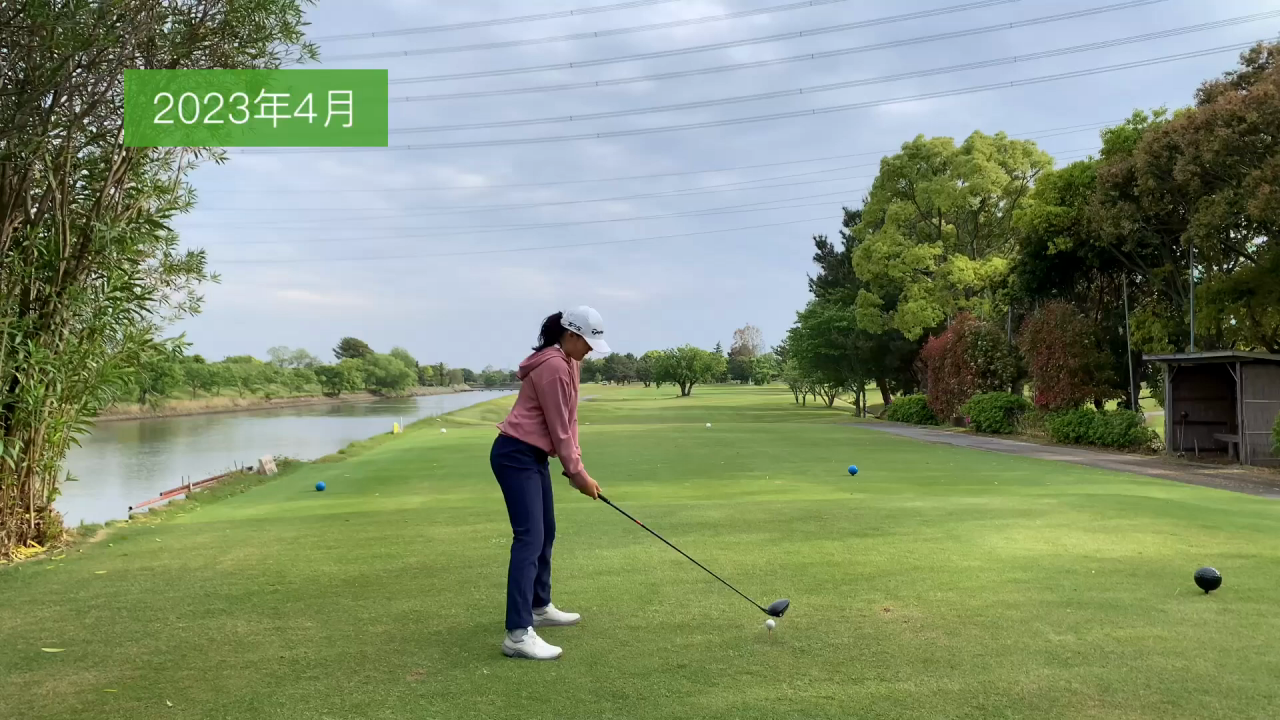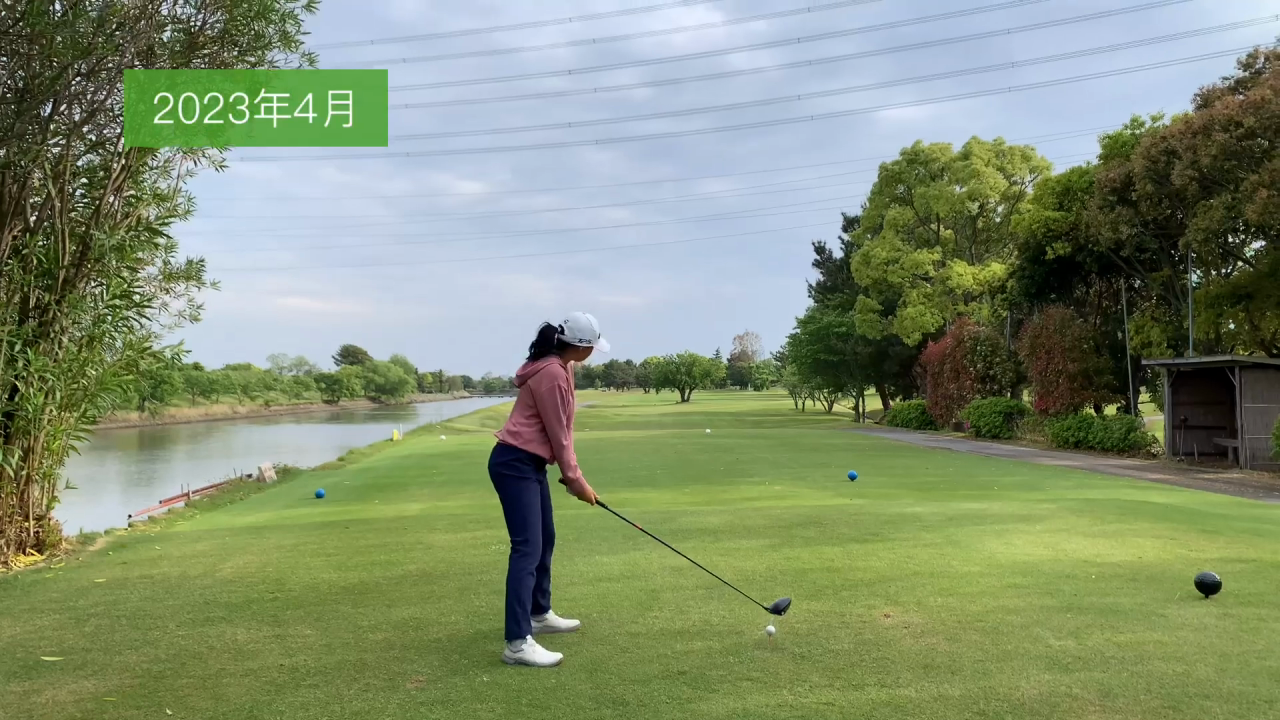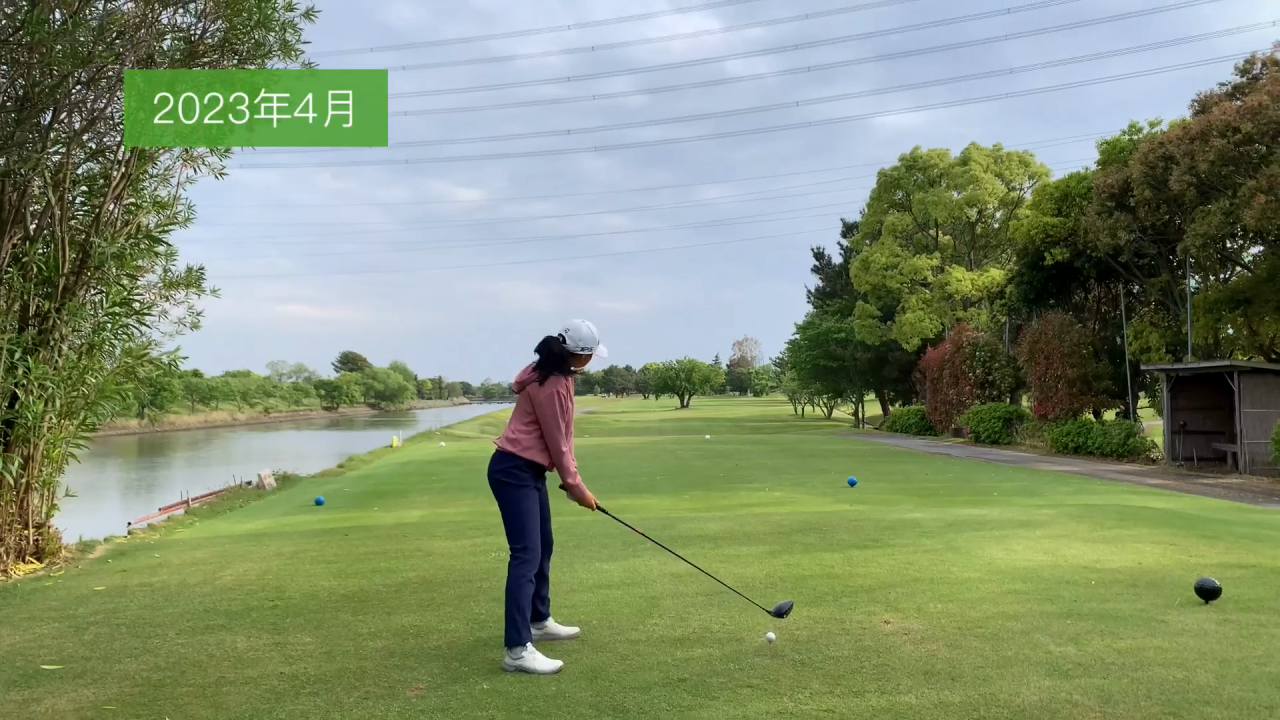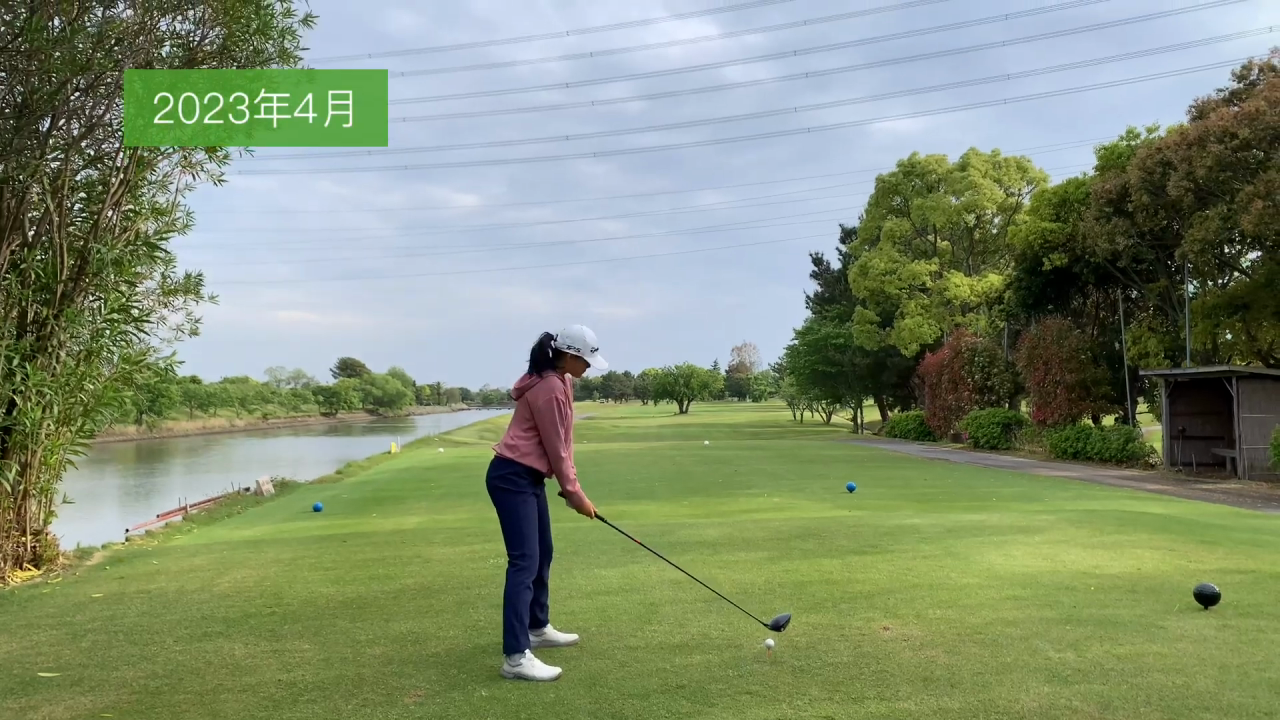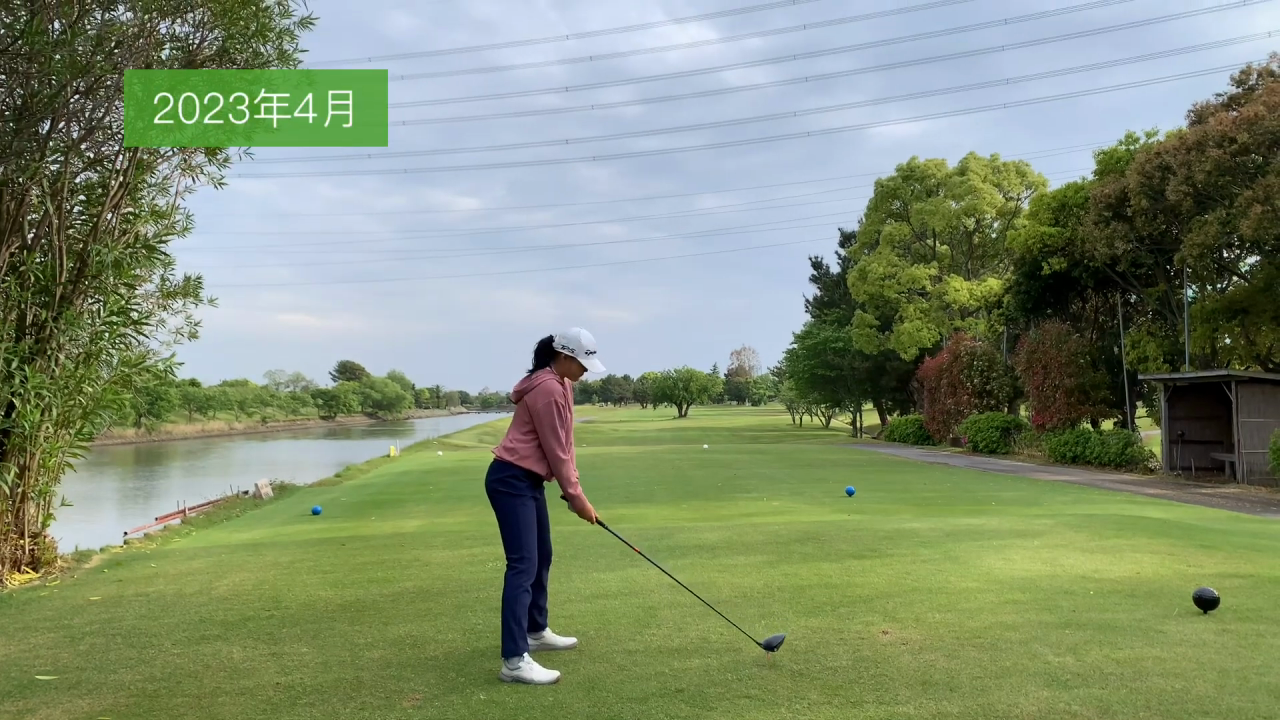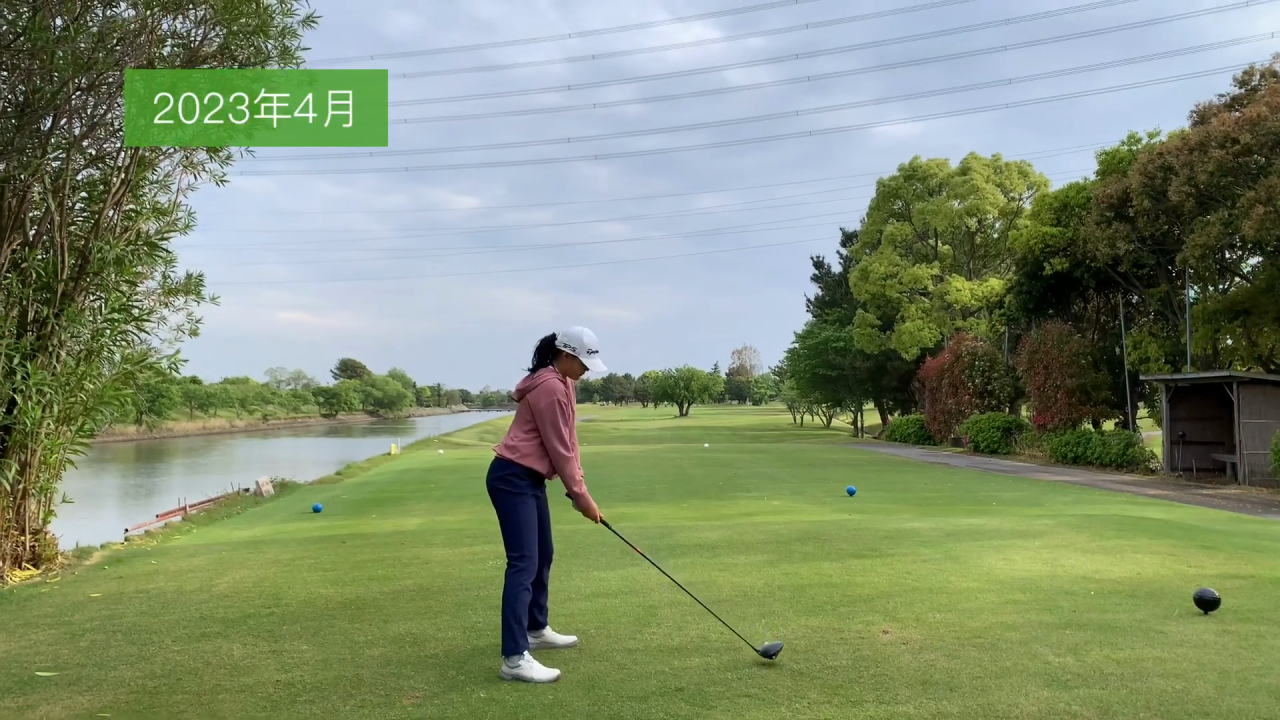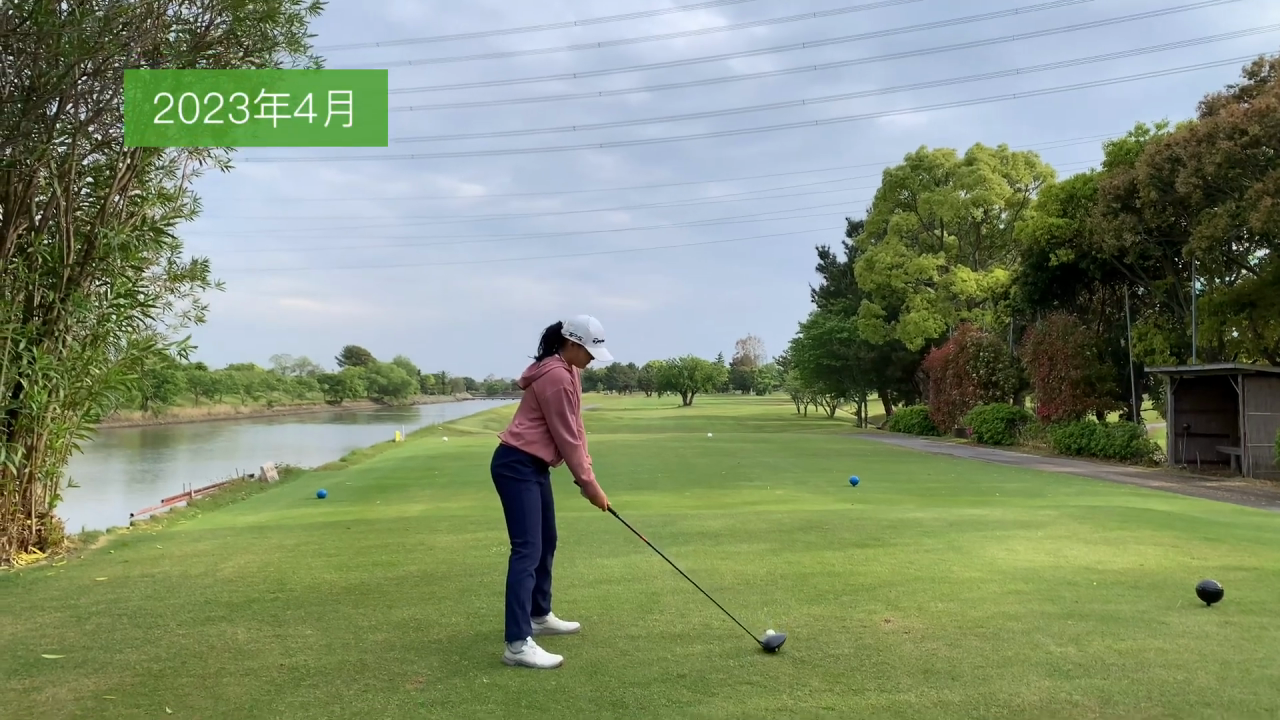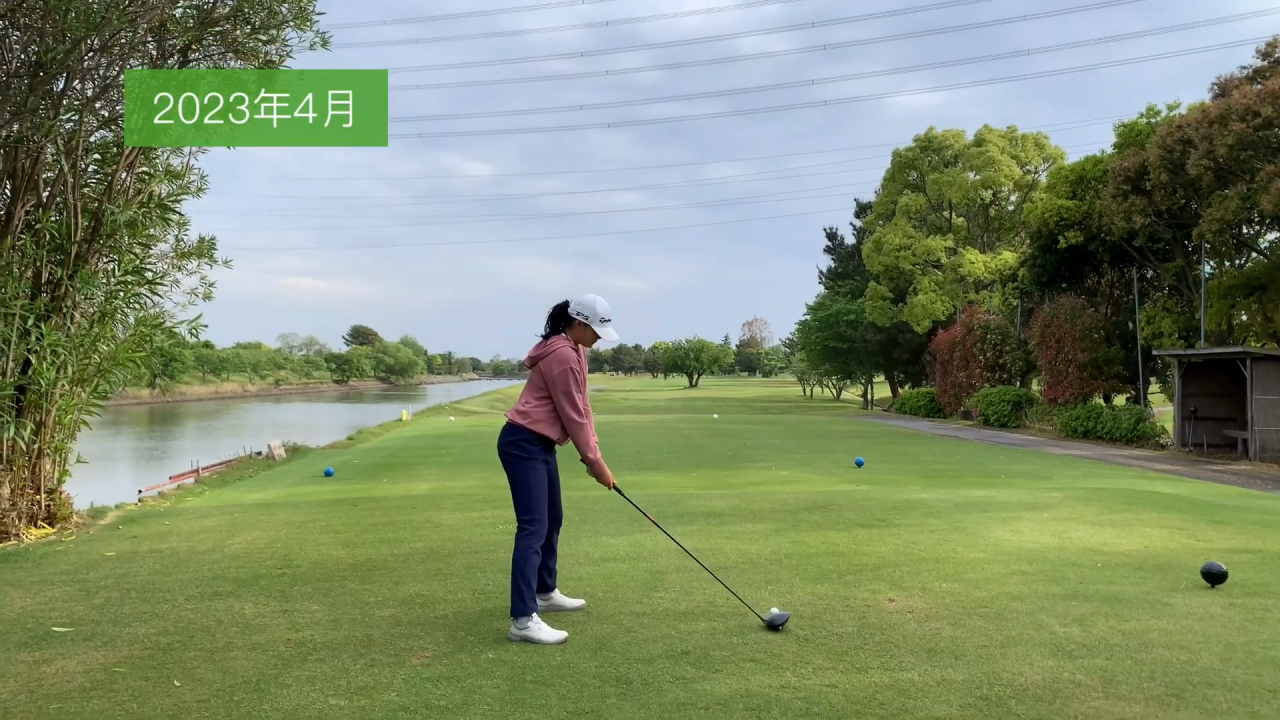
dt=0.3s
person 1, frame 1
left shoulder: (568, 362)
right shoulder: (553, 367)
left elbow: (569, 420)
right elbow: (557, 428)
left wrist: (577, 465)
right wrist: (579, 474)
left hip: (534, 455)
right hip: (516, 454)
left knee: (545, 532)
right knee: (529, 537)
left ankle: (539, 607)
right ankle: (518, 633)
person 1, frame 2
left shoulder: (561, 368)
right shoulder: (551, 375)
left elbow: (563, 429)
right elbow: (557, 434)
left wrist: (573, 472)
right wrist: (576, 481)
left hip: (531, 463)
right hip: (514, 463)
left knee: (544, 540)
right knee: (527, 547)
left ankle: (539, 614)
right ankle: (518, 643)
person 1, frame 3
left shoulder: (559, 375)
right shoulder: (551, 385)
left elbow: (563, 435)
right elbow: (556, 441)
left wrist: (574, 478)
right wrist: (577, 486)
left hip: (530, 470)
right hip: (514, 470)
left knee: (543, 547)
right knee: (526, 554)
left ankle: (539, 621)
right ankle: (518, 650)
person 1, frame 4
left shoulder: (559, 380)
right shoulder: (548, 388)
left elbow: (563, 441)
right elbow: (555, 448)
left wrist: (573, 484)
right wrist: (575, 494)
left hip: (529, 477)
right hip: (512, 477)
left knee: (542, 553)
right knee: (524, 561)
left ankle: (537, 628)
right ankle: (516, 657)
person 1, frame 5
left shoulder: (559, 384)
right shoulder: (548, 390)
left elbow: (565, 443)
right elbow: (556, 451)
left wrist: (574, 488)
right wrist: (577, 498)
left hip: (528, 480)
right hip: (511, 480)
left knee: (542, 557)
right knee: (523, 565)
left ankle: (536, 632)
right ankle: (515, 660)
person 1, frame 6
left shoulder: (562, 383)
right shoulder: (550, 389)
left elbow: (569, 441)
right elbow: (559, 450)
left wrist: (580, 486)
right wrist: (582, 496)
left hip: (530, 478)
right hip: (512, 478)
left knee: (542, 555)
right knee: (523, 563)
left ankle: (536, 630)
right ankle: (515, 658)
person 1, frame 7
left shoulder: (567, 370)
right shoulder: (556, 377)
left elbow: (576, 428)
right elbow: (566, 437)
left wrist: (588, 473)
right wrist: (589, 484)
left hip: (534, 465)
right hip: (517, 465)
left knee: (546, 542)
right knee: (527, 550)
left ankle: (539, 616)
right ankle: (518, 644)
person 1, frame 8
left shoulder: (574, 350)
right shoulder: (562, 357)
left elbow: (582, 407)
right elbow: (572, 416)
left wrist: (594, 451)
right wrist: (596, 463)
left hip: (540, 444)
right hip: (524, 443)
left knee: (552, 520)
right knee: (533, 527)
left ankle: (545, 593)
right ankle: (523, 620)
